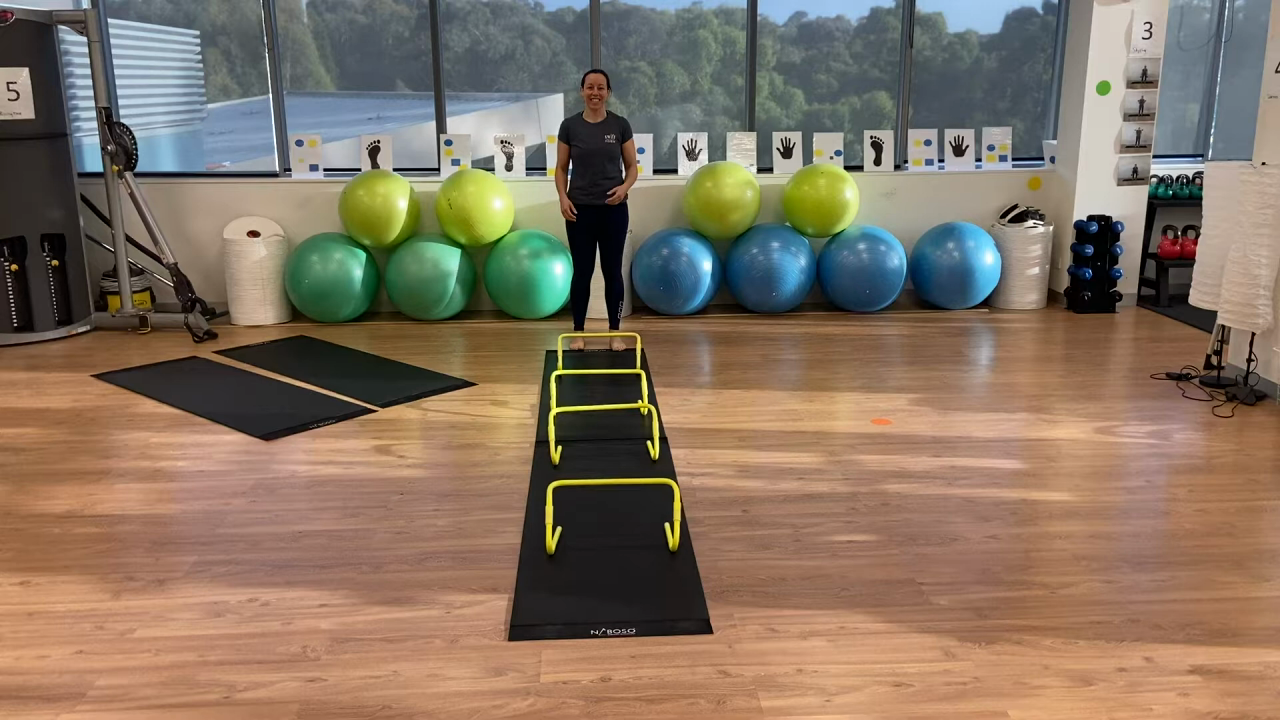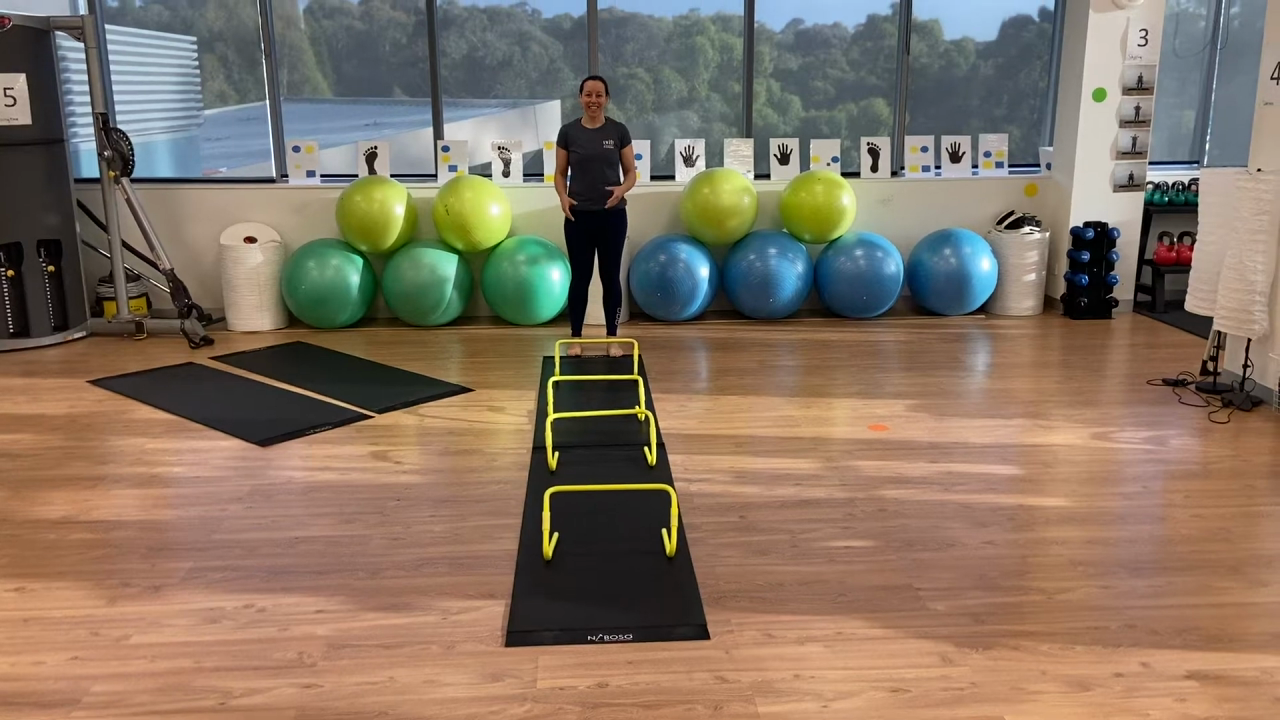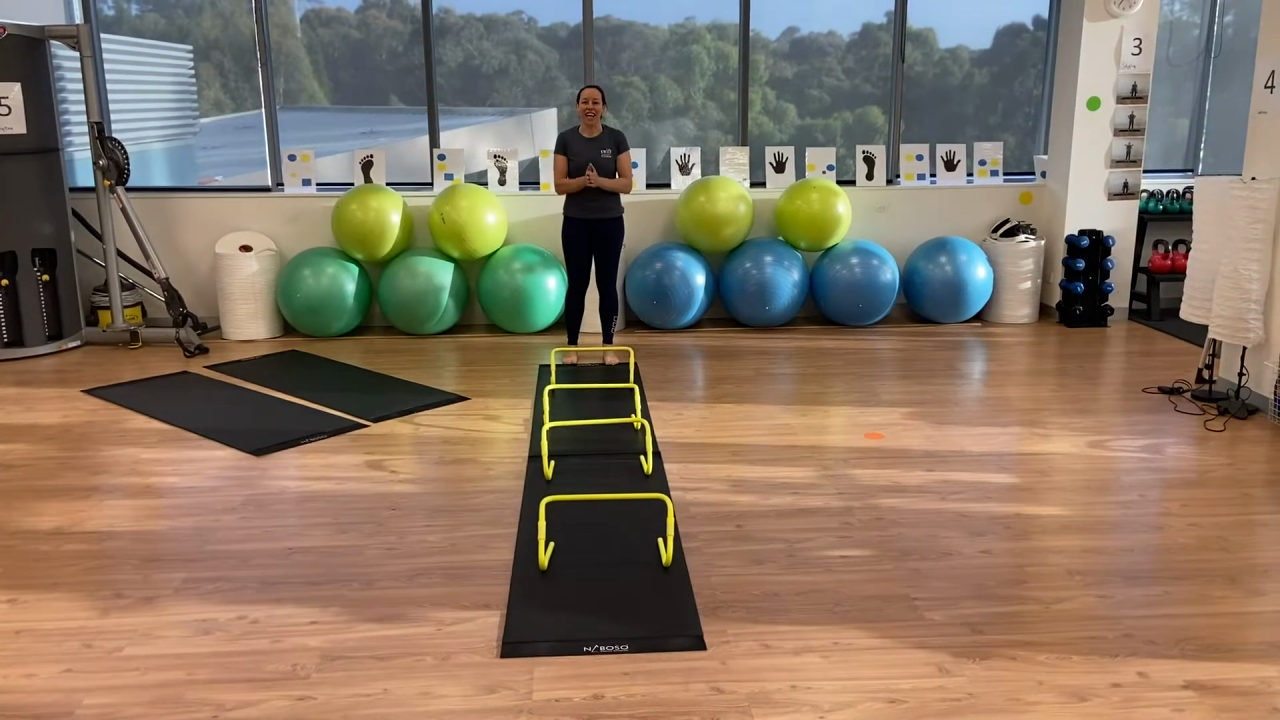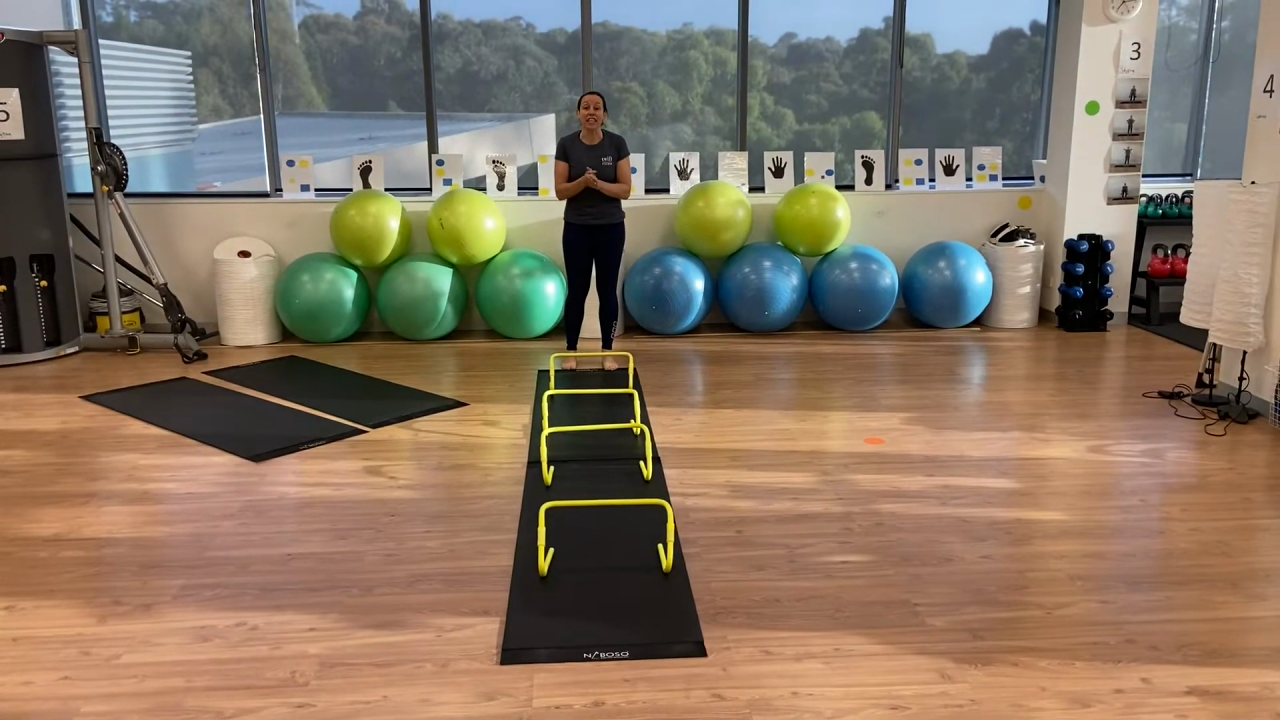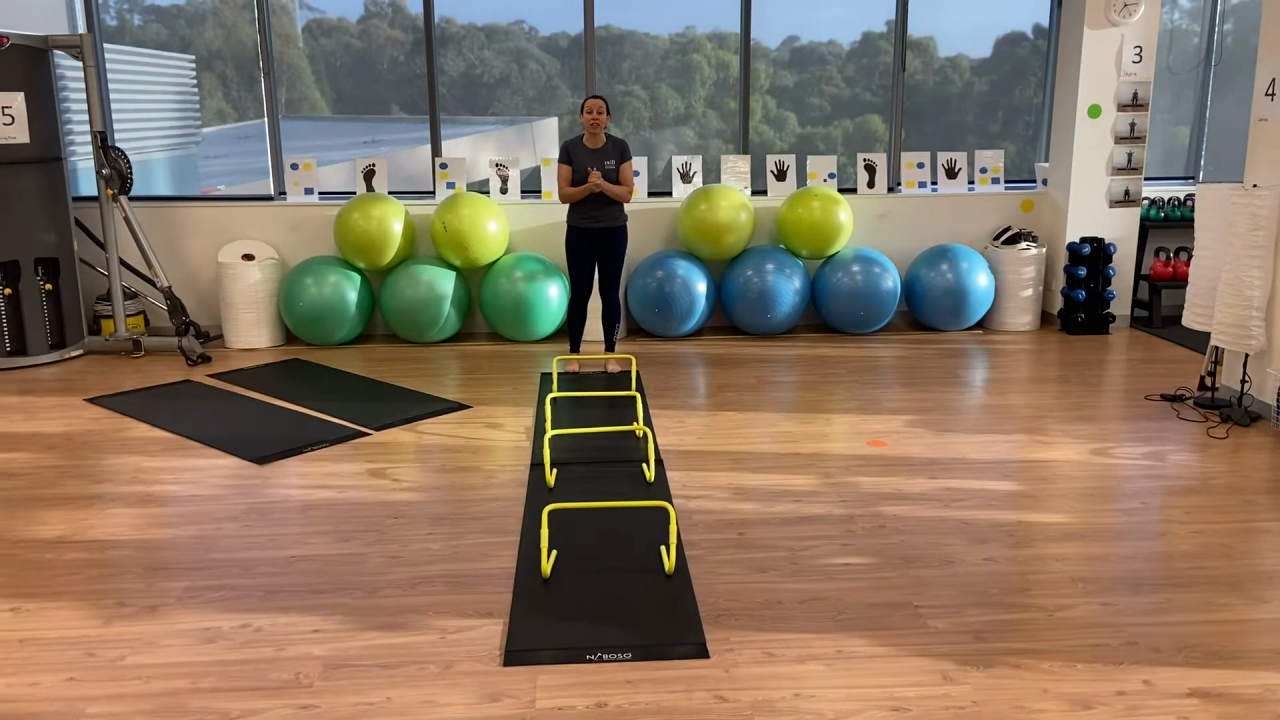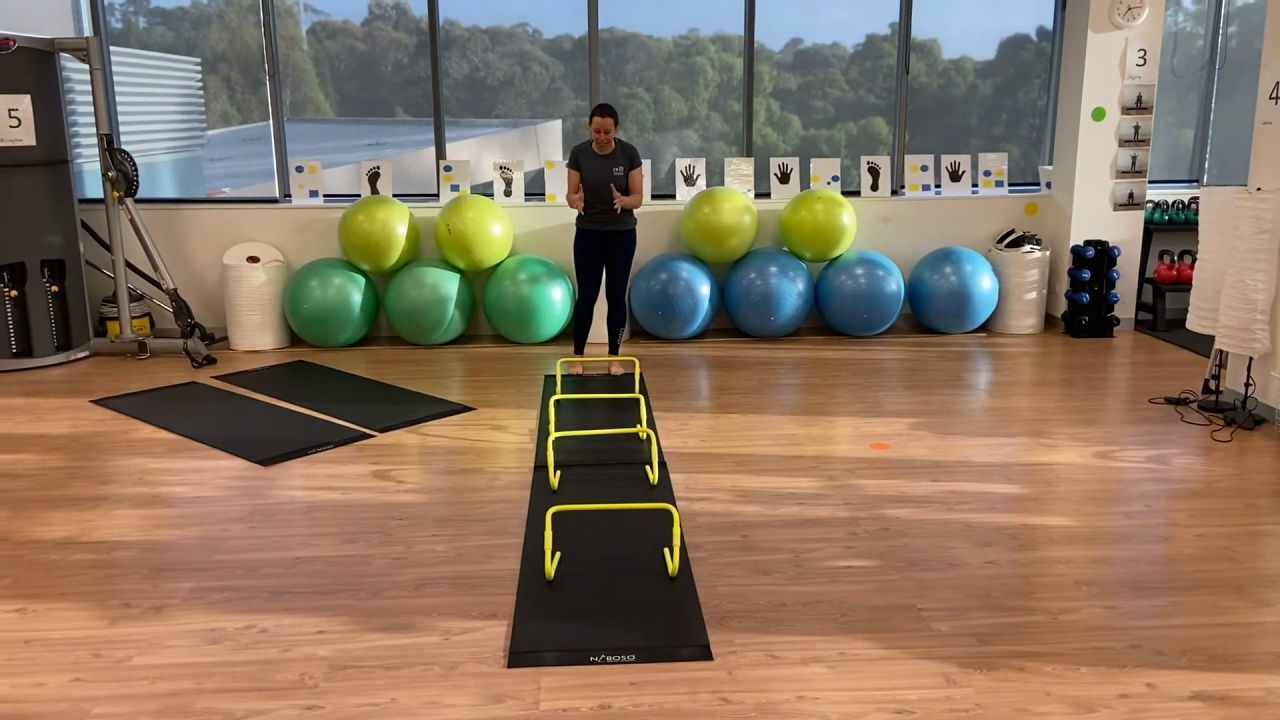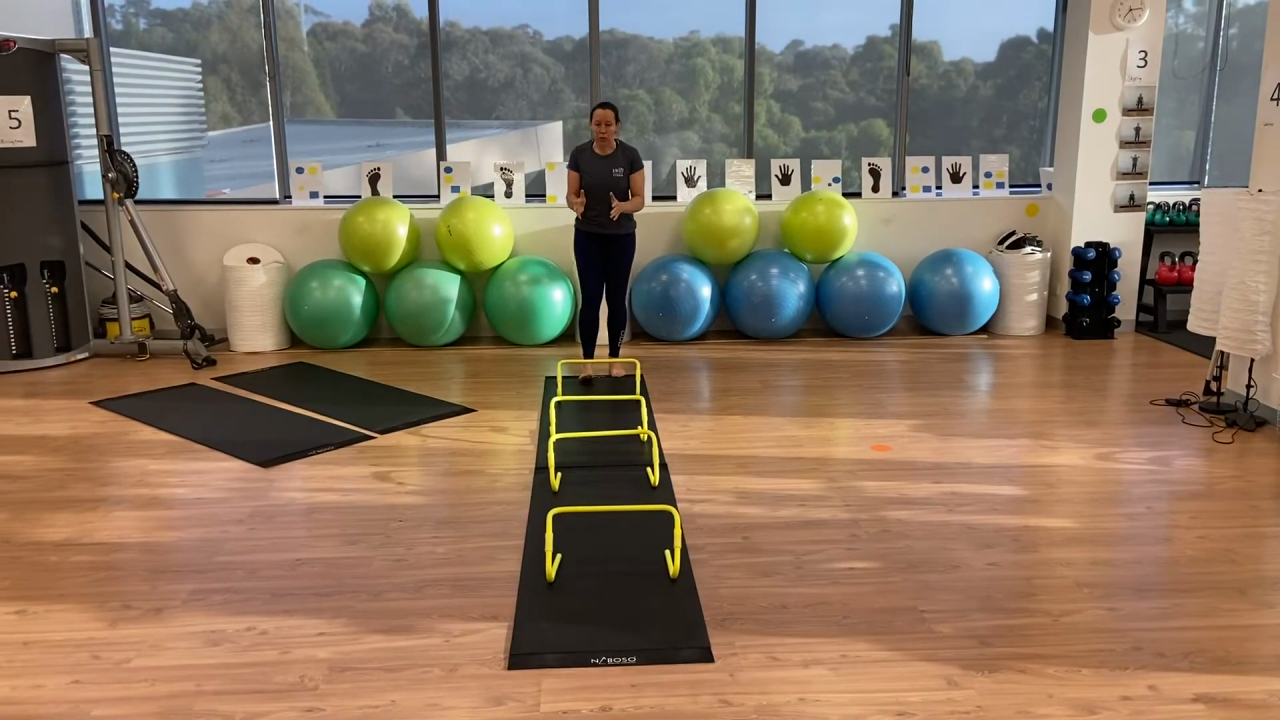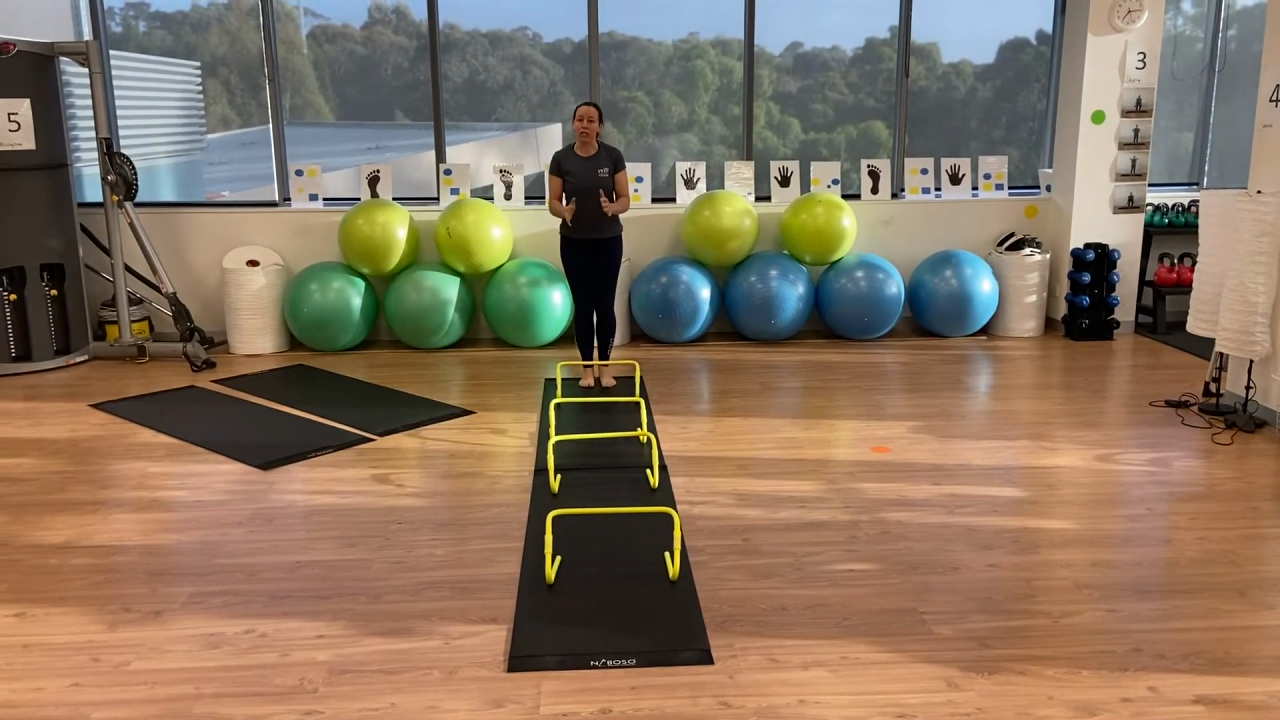
dt=0.7s
person 1, frame 1
left shoulder: (620, 125)
right shoulder: (569, 126)
left elbow: (632, 166)
right elbow: (561, 168)
left wrist: (625, 187)
right wrist: (563, 196)
left hip: (613, 209)
right hip: (580, 209)
left knee: (612, 270)
right knee: (582, 271)
left ankle: (615, 332)
right ankle: (578, 332)
person 1, frame 2
left shoulder: (619, 130)
right shoulder: (568, 131)
left elbow: (630, 172)
right elbow: (560, 173)
left wrist: (623, 188)
right wrist: (563, 196)
left hip: (612, 214)
right hip: (579, 215)
left knee: (611, 276)
right knee: (580, 277)
left ankle: (612, 337)
right ankle: (576, 338)
person 1, frame 3
left shoulder: (616, 138)
right shoulder: (565, 139)
left elbow: (627, 183)
right elbow: (559, 185)
left wrist: (599, 181)
right wrist: (583, 180)
left hip: (610, 222)
right hip: (576, 222)
left knee: (607, 284)
right knee: (577, 285)
left ankle: (609, 346)
right ankle: (572, 346)
person 1, frame 4
left shoulder: (617, 143)
right shoulder: (566, 145)
left elbow: (625, 189)
right elbow: (560, 191)
left wrist: (599, 183)
right wrist: (583, 181)
left hip: (610, 227)
right hip: (576, 228)
left knee: (607, 290)
right knee: (577, 290)
left ankle: (607, 351)
right ankle: (571, 351)
person 1, frame 5
left shoulder: (620, 147)
right shoulder: (569, 148)
left elbow: (627, 193)
right elbow: (563, 194)
left wrist: (603, 184)
right wrist: (588, 186)
left hip: (613, 230)
right hip: (579, 231)
left knee: (610, 292)
right knee: (579, 293)
left ankle: (610, 354)
right ankle: (574, 353)
person 1, frame 6
left shoulder: (629, 153)
right shoulder: (578, 153)
left elbow: (637, 197)
right elbow: (571, 195)
left wrist: (623, 201)
right wrist: (576, 200)
left hip: (622, 234)
right hip: (588, 234)
left knee: (616, 296)
right knee: (586, 295)
left ankle: (614, 356)
right ankle: (578, 355)
person 1, frame 7
left shoulder: (630, 155)
right shoulder: (578, 154)
left elbow: (639, 201)
right elbow: (572, 194)
left wrist: (622, 206)
right wrist: (576, 204)
left hip: (621, 237)
right hip: (587, 236)
left knee: (616, 299)
right knee: (591, 298)
left ankle: (615, 358)
right ankle: (587, 360)
person 1, frame 8
left shoulder: (613, 156)
right shoulder: (561, 159)
left elbow: (625, 200)
right elbow: (553, 202)
left wrist: (611, 207)
right wrist: (564, 211)
left hip: (608, 241)
right hip: (574, 242)
left knee: (604, 305)
right knee: (582, 305)
left ankle: (604, 366)
right ankle: (587, 367)
